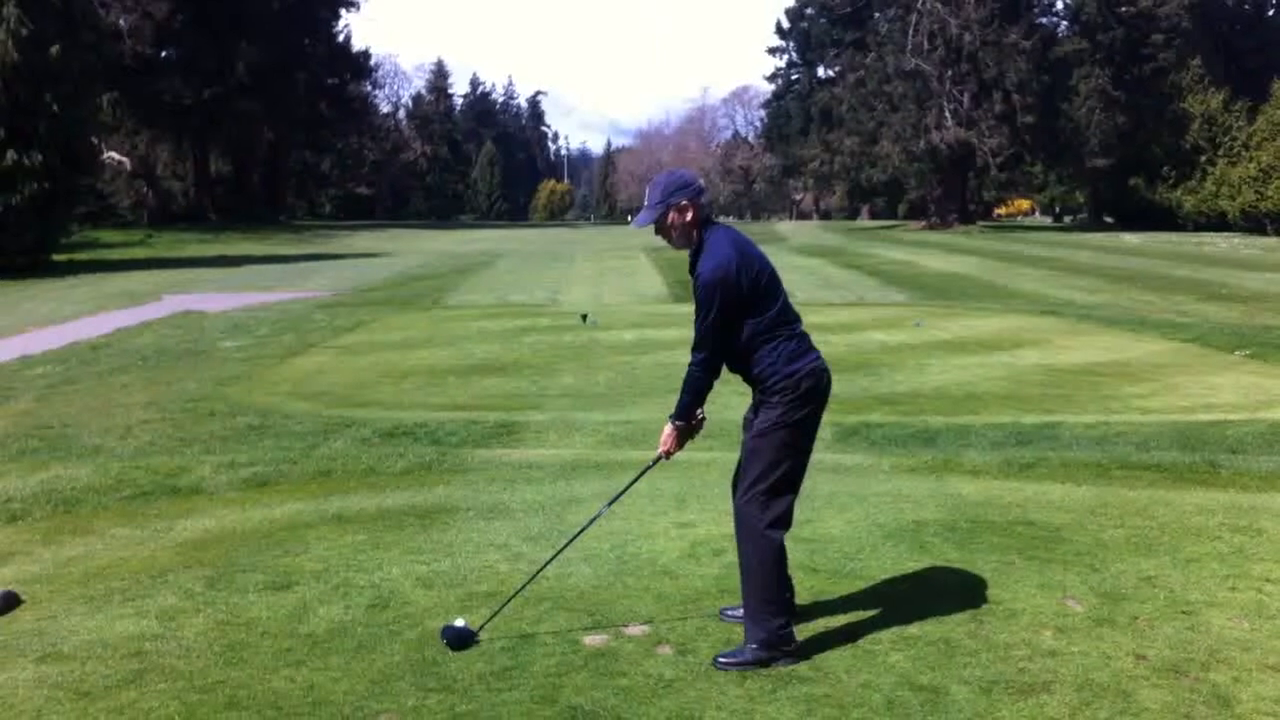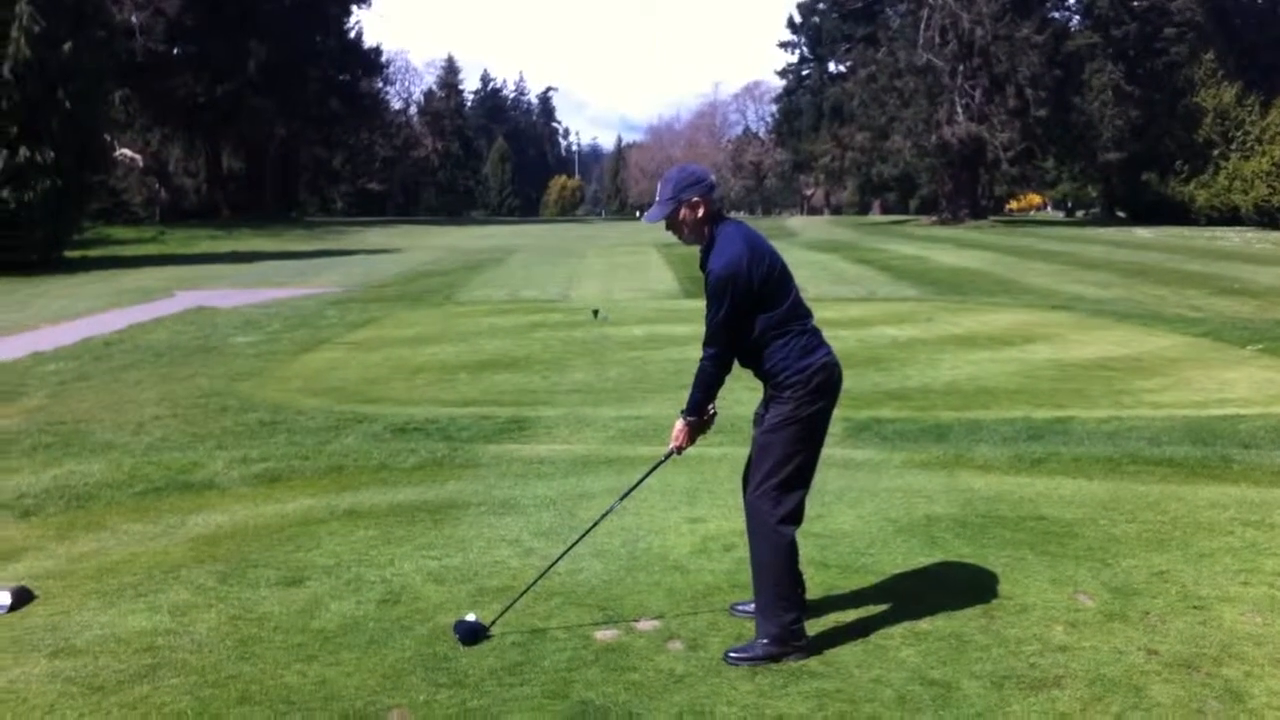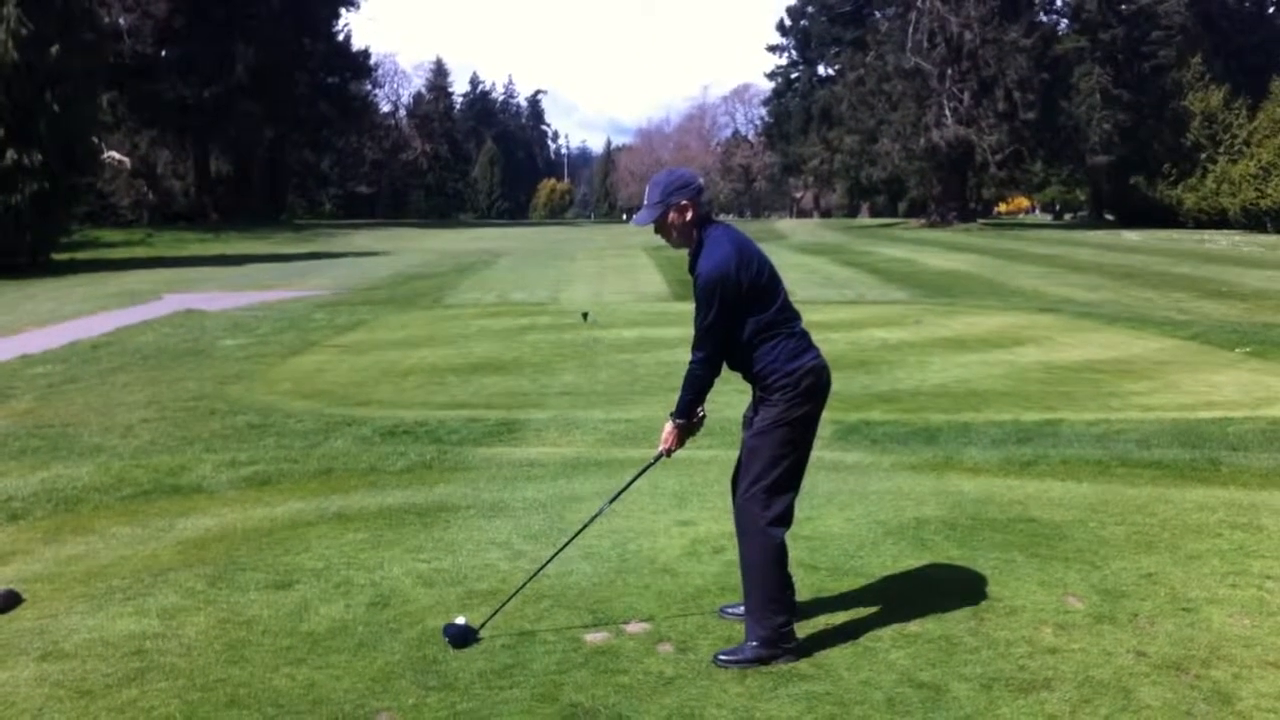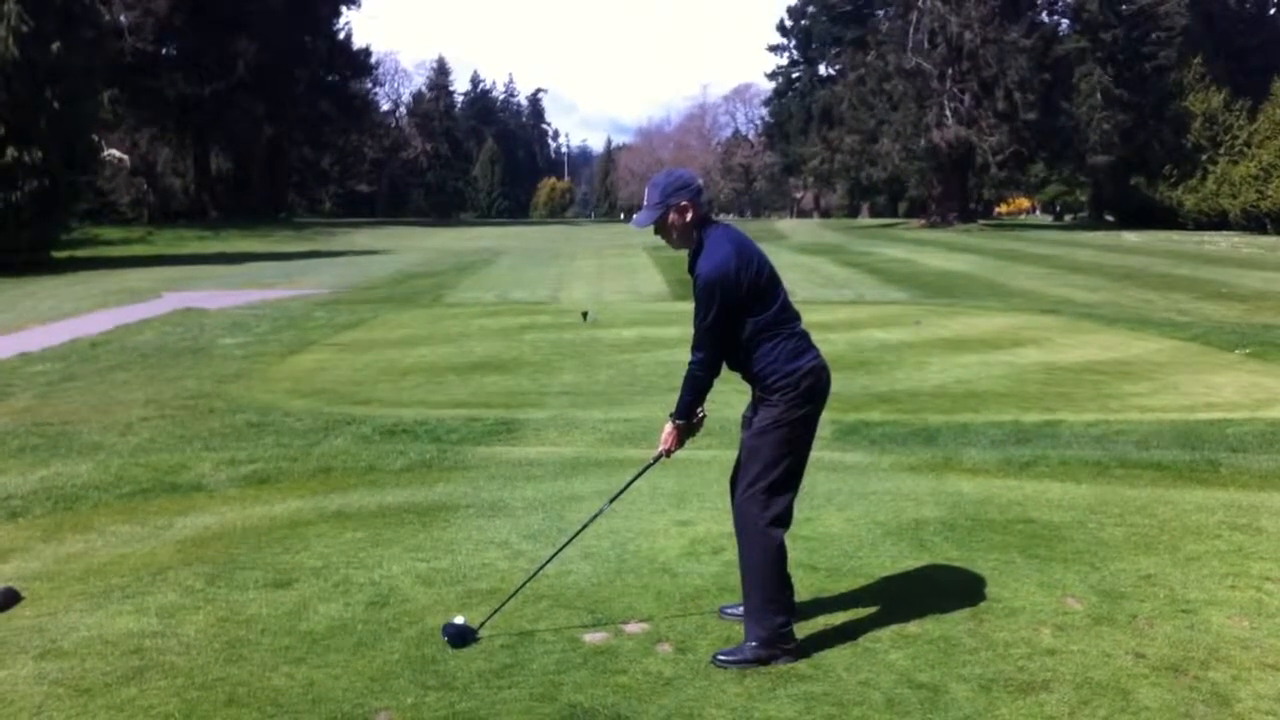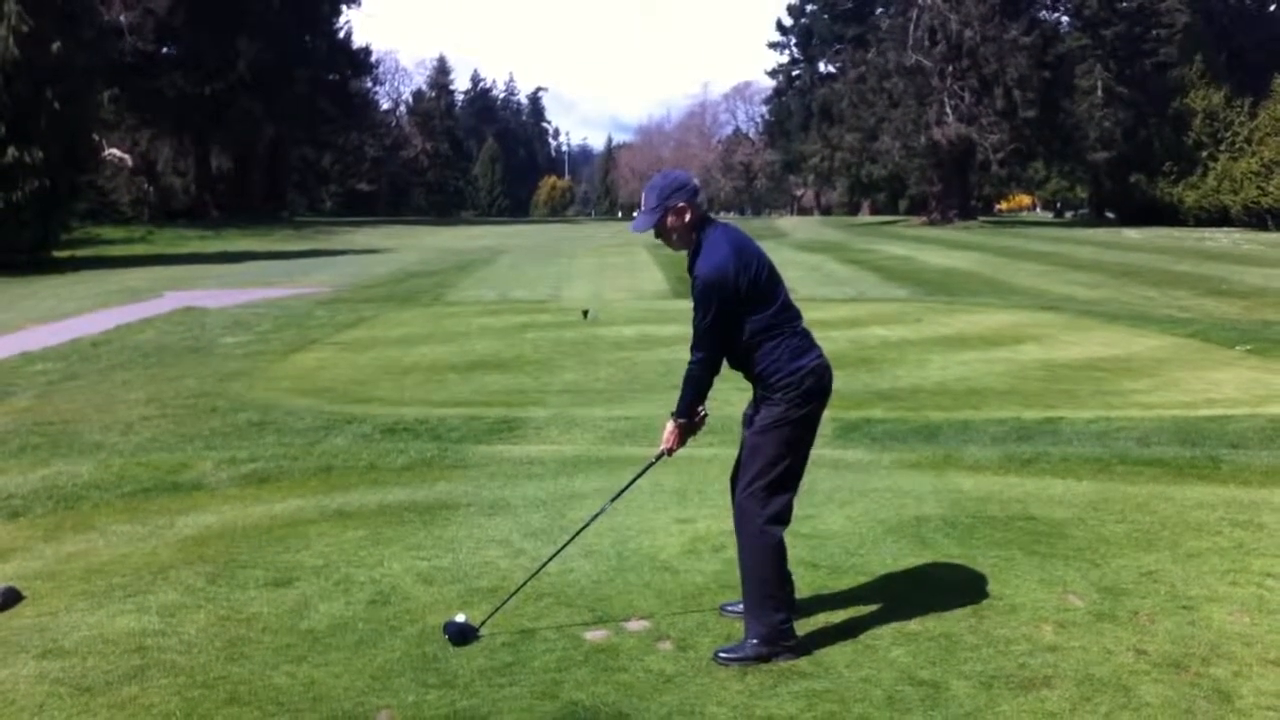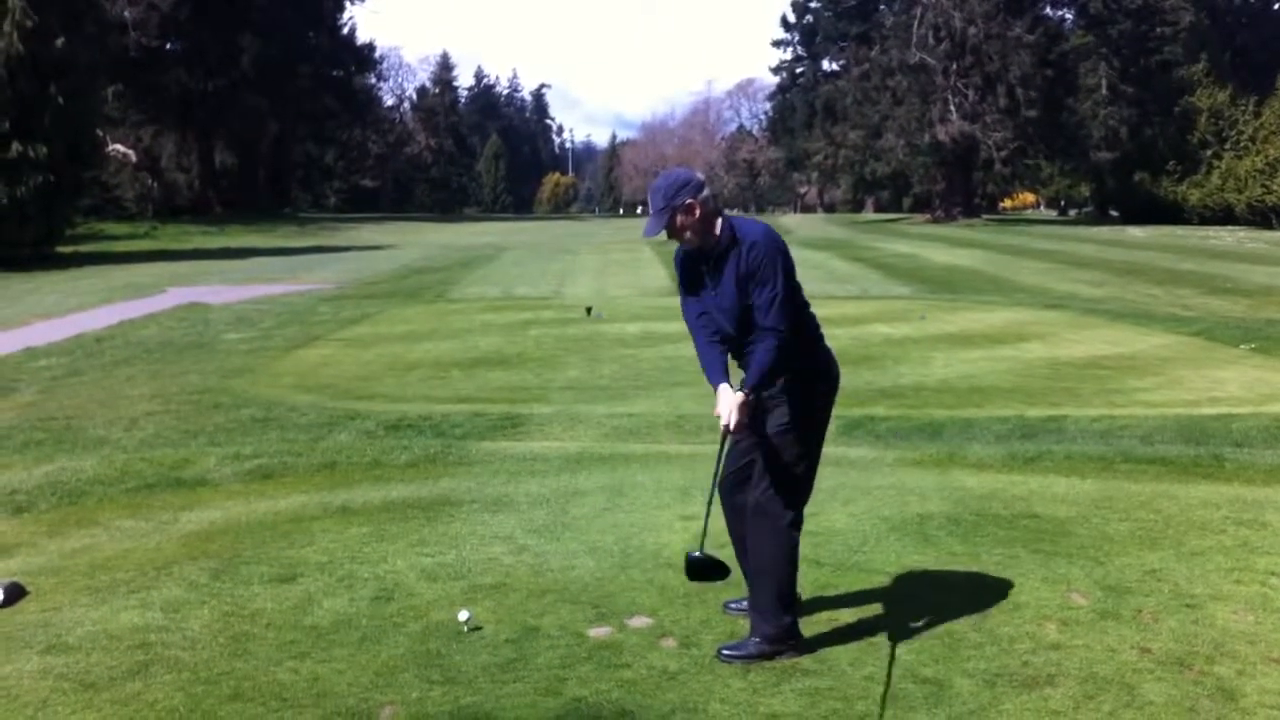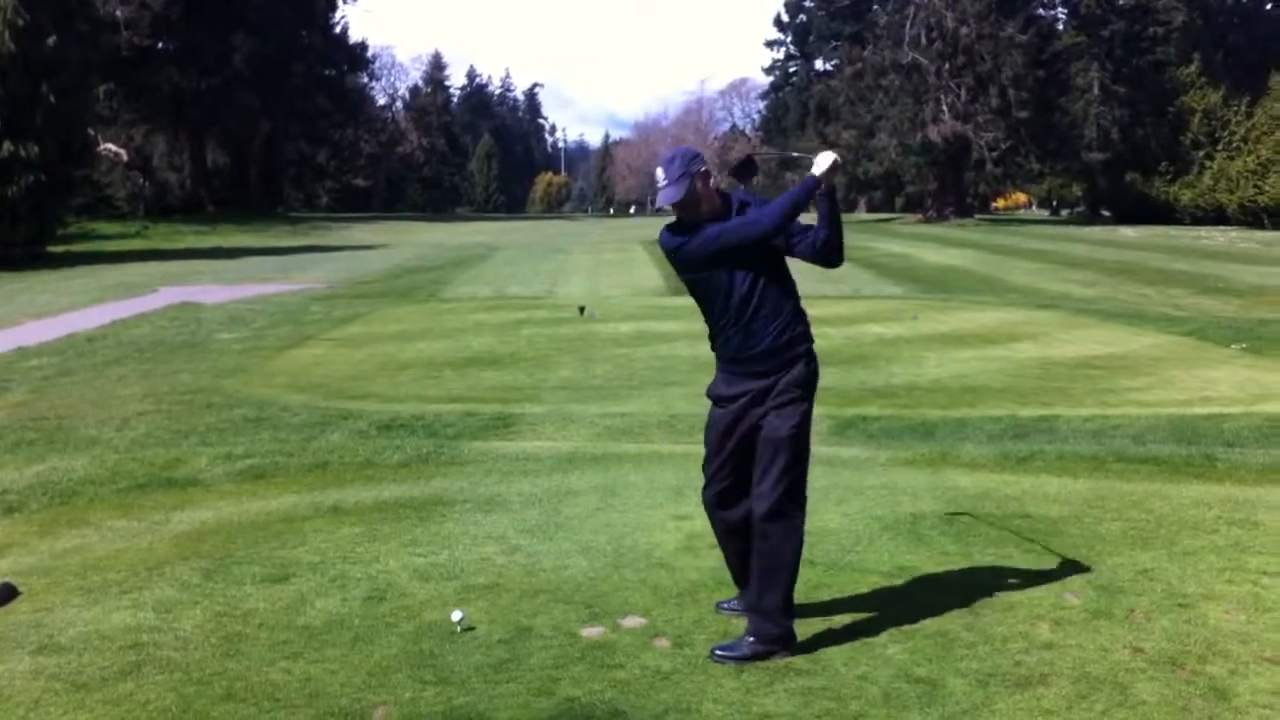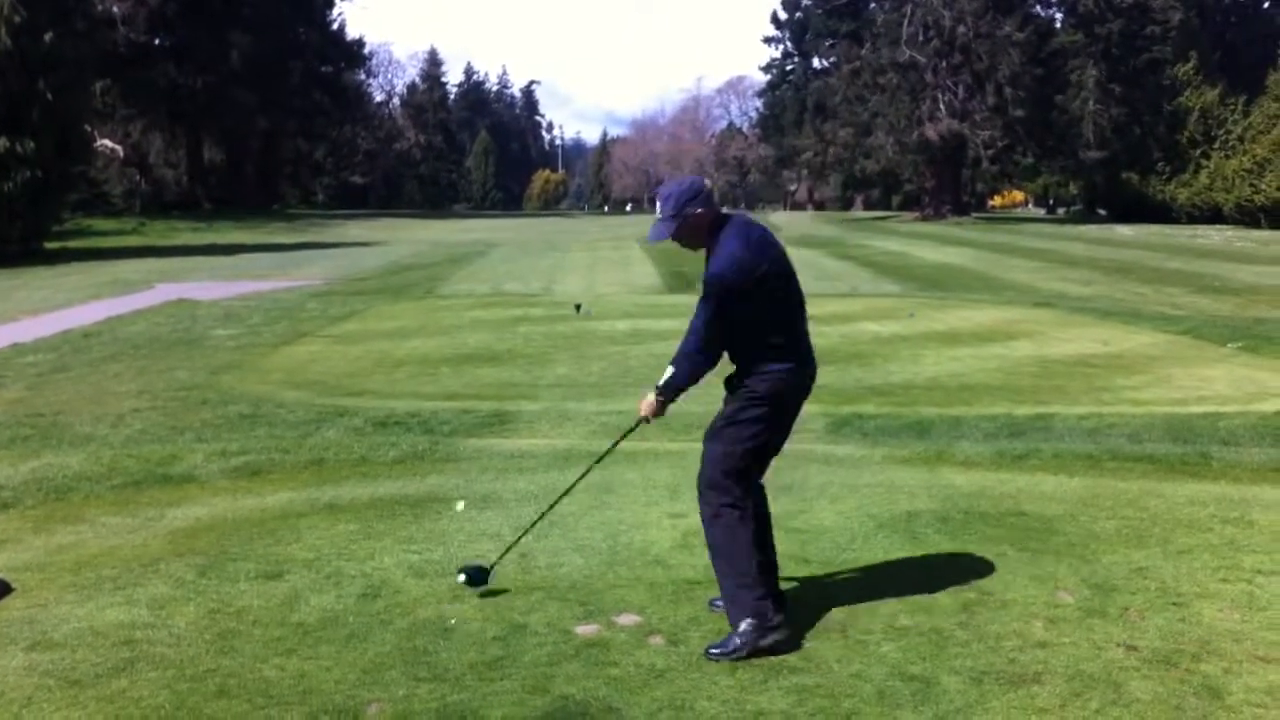
dt=0.5s
person 1, frame 1
left shoulder: (718, 263)
right shoulder: (721, 244)
left elbow: (708, 353)
right elbow: (716, 346)
left wrist: (679, 418)
right wrist: (692, 408)
left hip: (790, 387)
right hip: (785, 381)
left knee: (757, 504)
right knee: (752, 494)
left ankle: (771, 637)
right ankle: (771, 603)
person 1, frame 2
left shoulder: (728, 259)
right shoulder: (732, 240)
left elbow: (719, 349)
right elbow: (727, 342)
left wrist: (692, 414)
right wrist: (703, 404)
left hip: (800, 383)
right hip: (795, 377)
left knee: (768, 500)
right knee: (762, 490)
left ankle: (782, 632)
right ankle: (781, 597)
person 1, frame 3
left shoulder: (717, 263)
right shoulder: (720, 243)
left elbow: (707, 352)
right elbow: (716, 345)
left wrist: (680, 418)
right wrist: (692, 408)
left hip: (790, 385)
right hip: (784, 379)
left knee: (759, 503)
right knee: (750, 492)
left ankle: (772, 635)
right ankle: (770, 600)
person 1, frame 4
left shoulder: (717, 263)
right shoulder: (720, 243)
left elbow: (708, 352)
right elbow: (715, 346)
left wrist: (680, 417)
right wrist: (692, 407)
left hip: (789, 386)
right hip: (781, 381)
left knee: (758, 504)
right knee: (748, 492)
left ankle: (771, 636)
right ankle: (768, 600)
person 1, frame 5
left shoulder: (716, 265)
right shoulder: (718, 242)
left elbow: (706, 352)
right elbow: (714, 346)
left wrist: (681, 416)
right wrist: (693, 405)
left hip: (792, 384)
right hip: (783, 379)
left knee: (757, 502)
right knee: (748, 489)
left ankle: (772, 633)
right ankle: (769, 596)
person 1, frame 6
left shoulder: (756, 242)
right shoulder: (689, 259)
left elbow: (777, 329)
right elbow: (703, 328)
left wrist: (744, 391)
right wrist: (723, 388)
left hip: (801, 382)
right hip: (762, 385)
left knee: (772, 501)
right knee: (737, 486)
left ankle: (776, 630)
right ankle: (769, 593)
person 1, frame 7
left shoulder: (755, 207)
right shoulder: (675, 241)
left elbow: (828, 254)
right elbow: (761, 230)
left wrist: (825, 189)
right wrist: (811, 181)
left hip: (788, 376)
right hip: (733, 382)
left knee: (775, 502)
right knee: (722, 496)
left ankle: (770, 629)
right ankle: (756, 593)
person 1, frame 8
left shoulder: (731, 258)
right shoulder: (742, 234)
left elbow: (706, 339)
right elbow: (714, 330)
left wrist: (665, 392)
right wrist: (674, 373)
left hip: (770, 379)
right hip: (776, 373)
left knee: (720, 489)
right knee: (737, 482)
left ankle: (756, 618)
right ankle: (760, 591)
